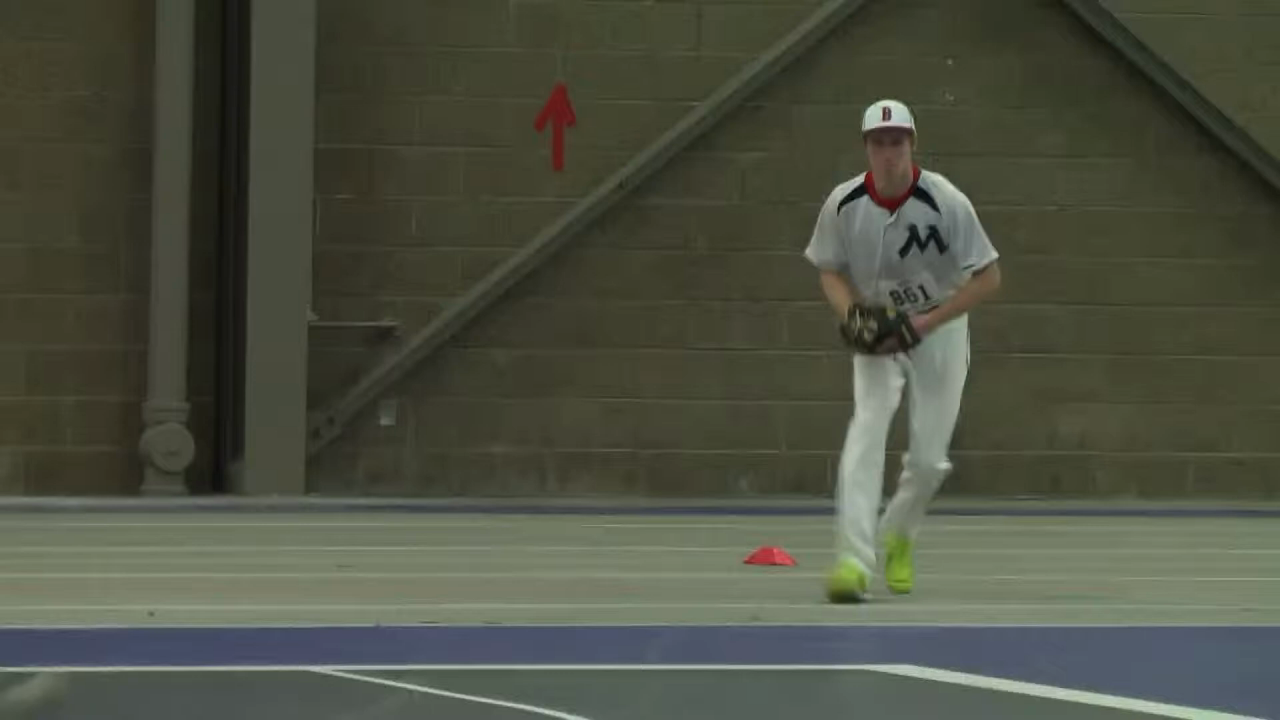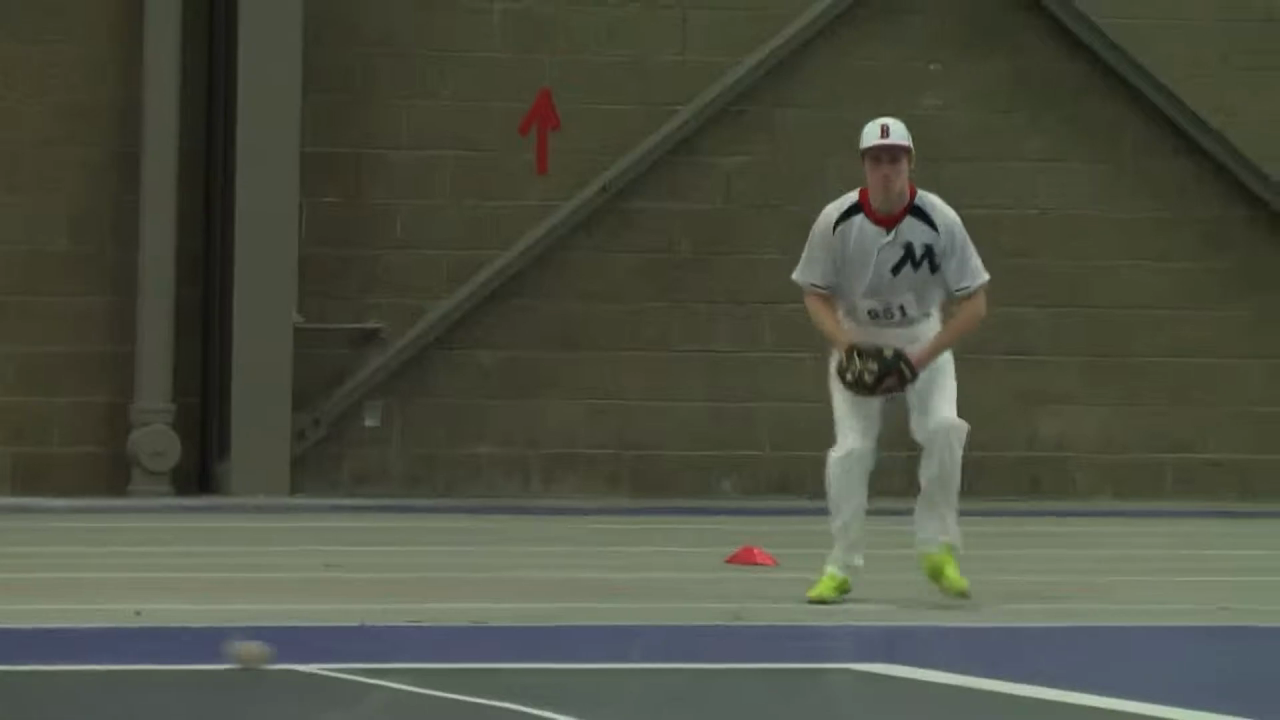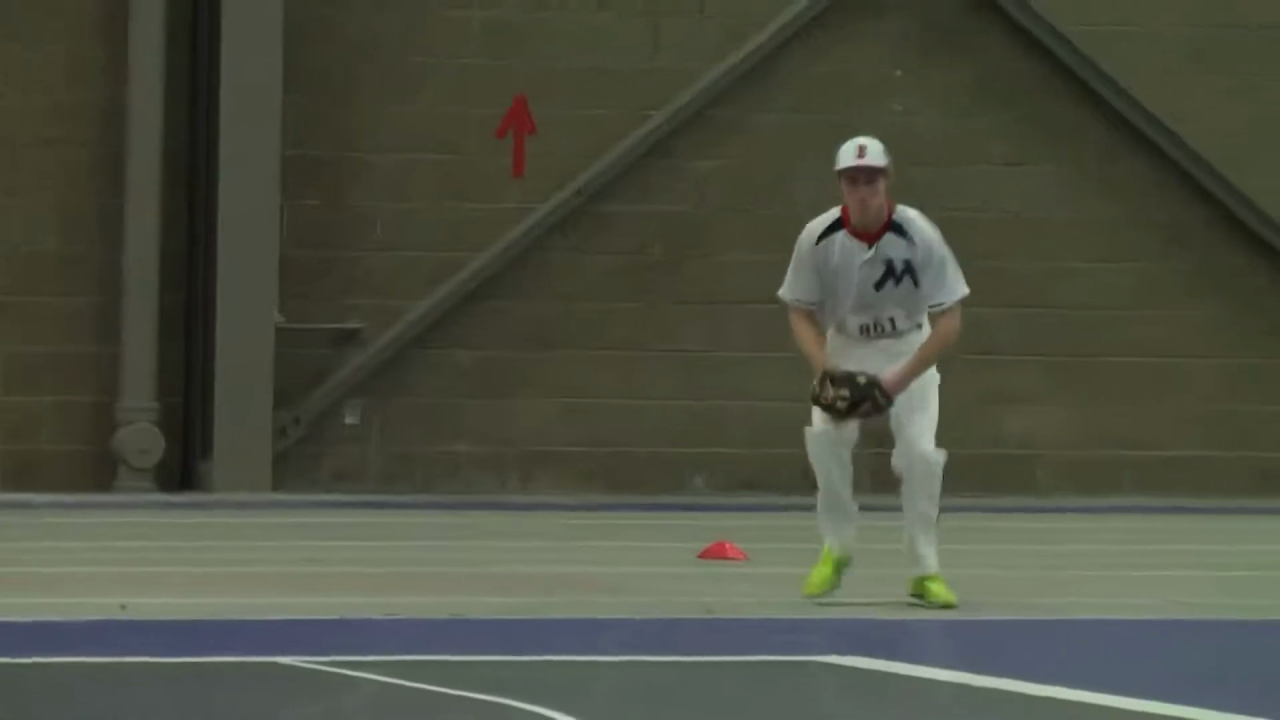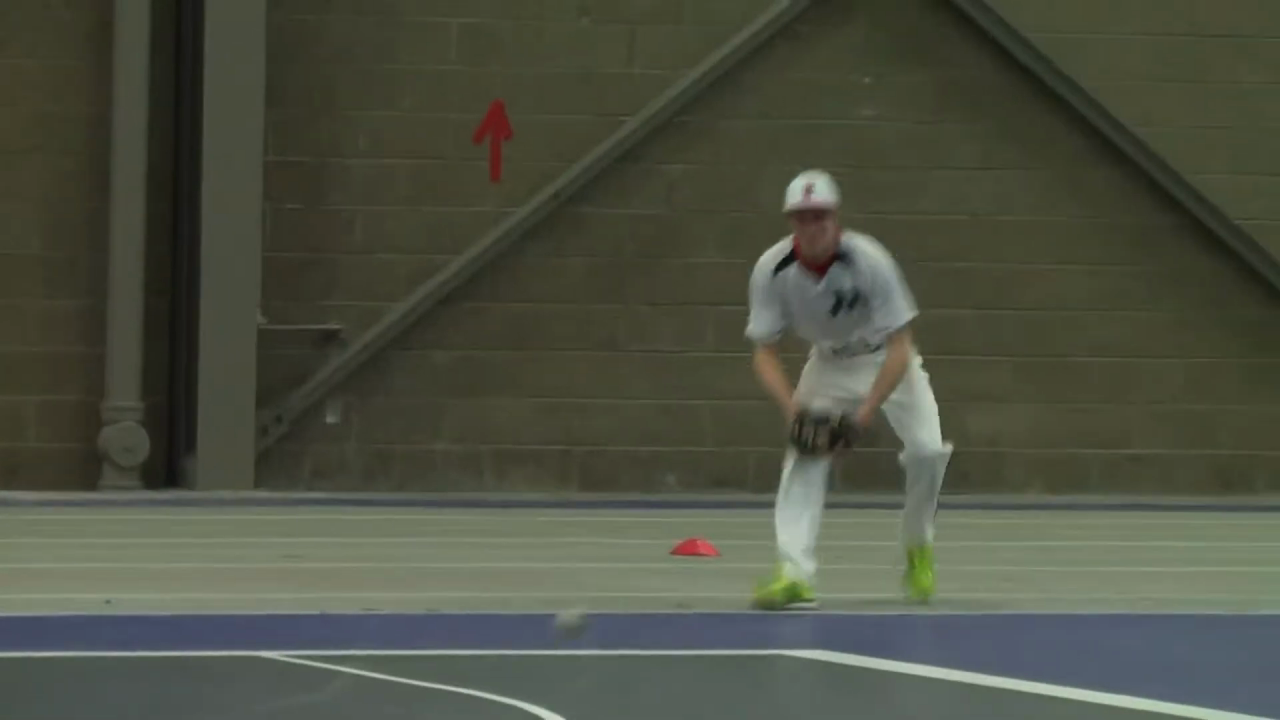
dt=0.2s
person 1, frame 1
left shoulder: (946, 200)
right shoulder: (843, 203)
left elbow: (989, 278)
right elbow: (830, 271)
left wrist: (929, 322)
right wrist: (854, 318)
left hip: (939, 327)
left knee: (929, 454)
right knee: (869, 428)
person 1, frame 2
left shoulder: (940, 220)
right shoulder: (835, 221)
left elbow: (975, 303)
right elbow: (816, 298)
left wrist: (926, 357)
right wrist: (849, 351)
left hip: (923, 339)
right hip: (857, 339)
left knee: (943, 428)
right knee: (852, 448)
person 1, frame 3
left shoulder: (919, 234)
right shoulder: (816, 238)
left elbow: (950, 321)
right elbow: (800, 316)
left wrist: (900, 382)
right wrist: (828, 375)
left hip: (912, 350)
right hip: (846, 347)
left knee: (919, 455)
right knee: (825, 433)
right ankle: (836, 543)
person 1, frame 4
left shoulder: (868, 261)
right shoulder: (771, 269)
left elbow: (901, 347)
right elbow: (764, 355)
left wrist: (869, 409)
right wrist: (795, 409)
left hip: (885, 357)
right hip: (829, 361)
left knee: (927, 450)
right knee: (804, 451)
left ankle: (916, 547)
right ankle: (794, 575)
